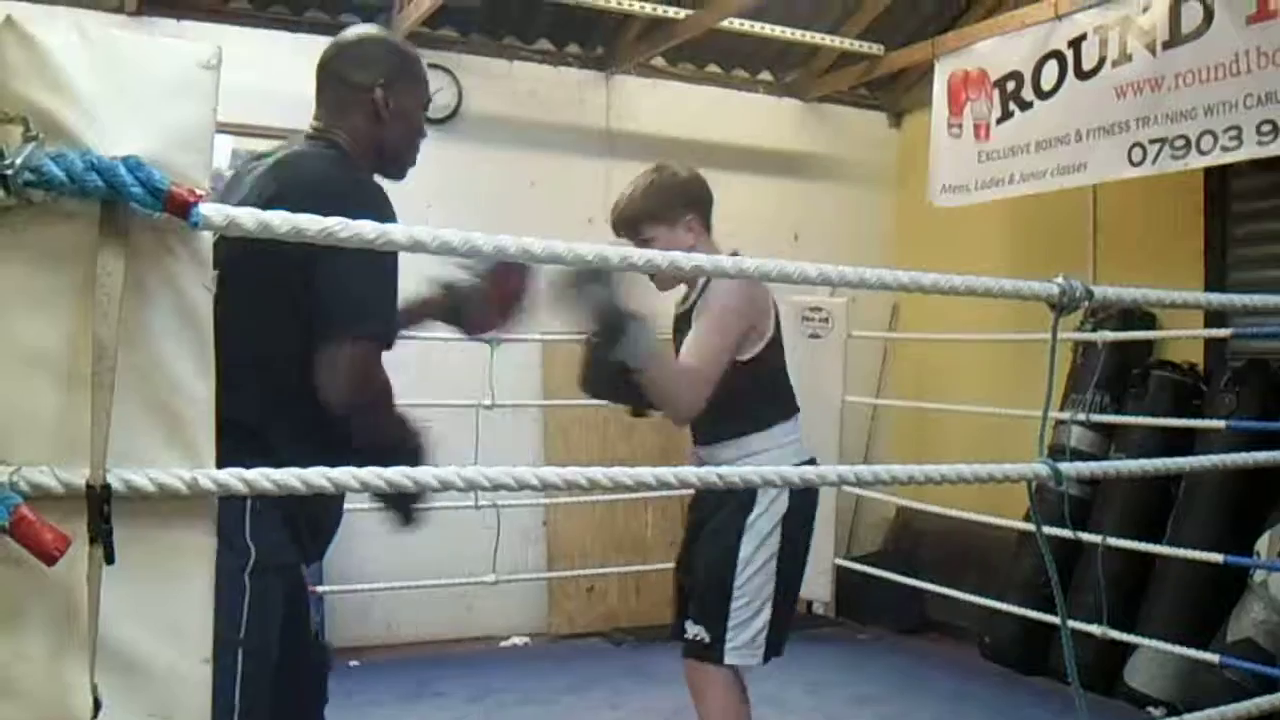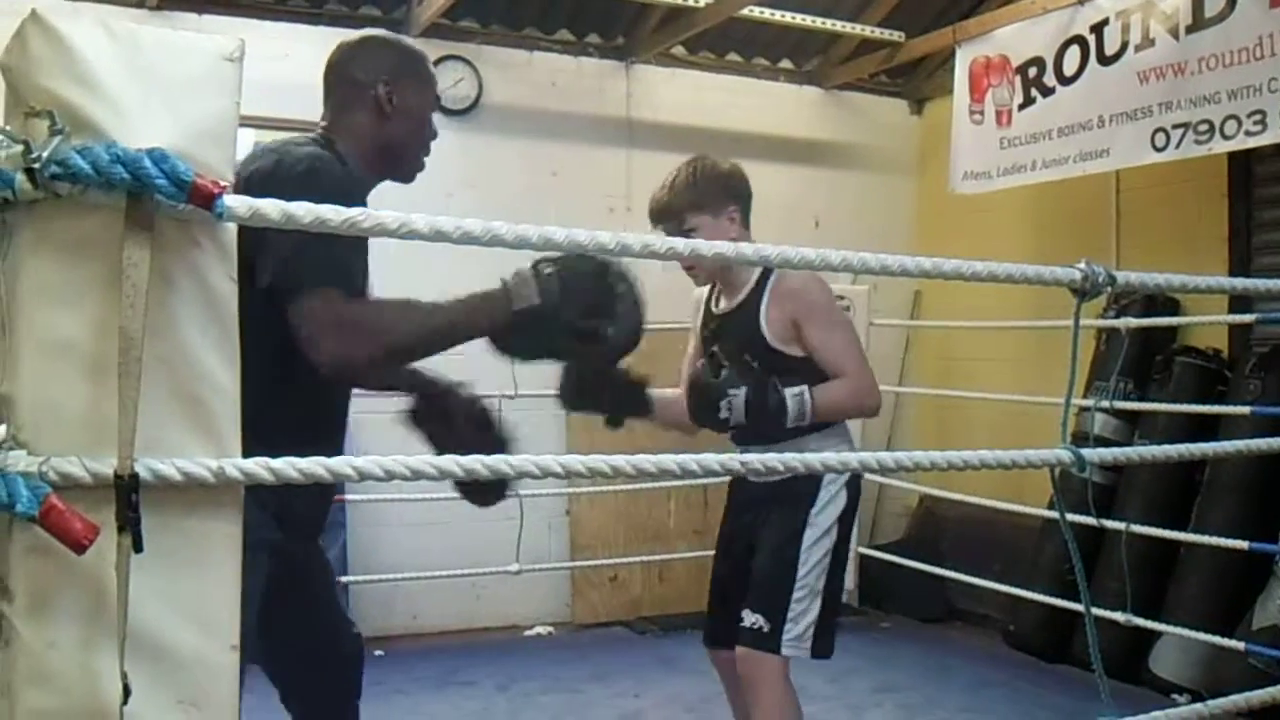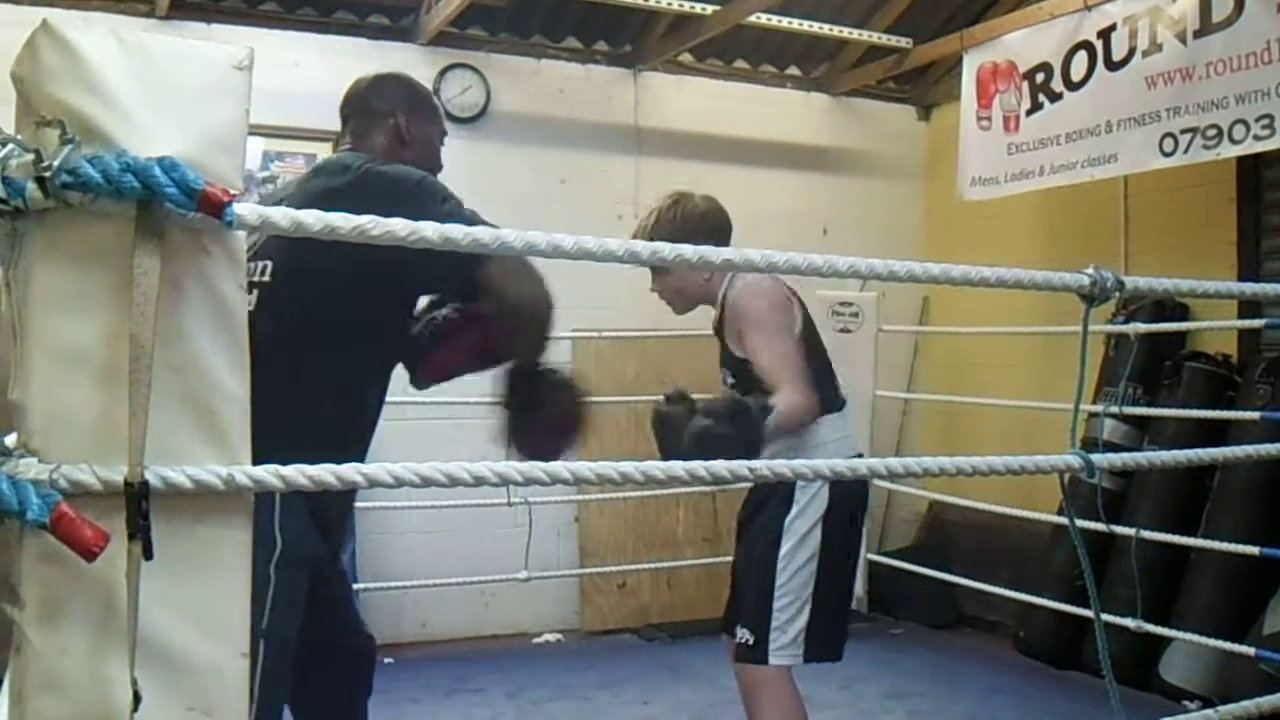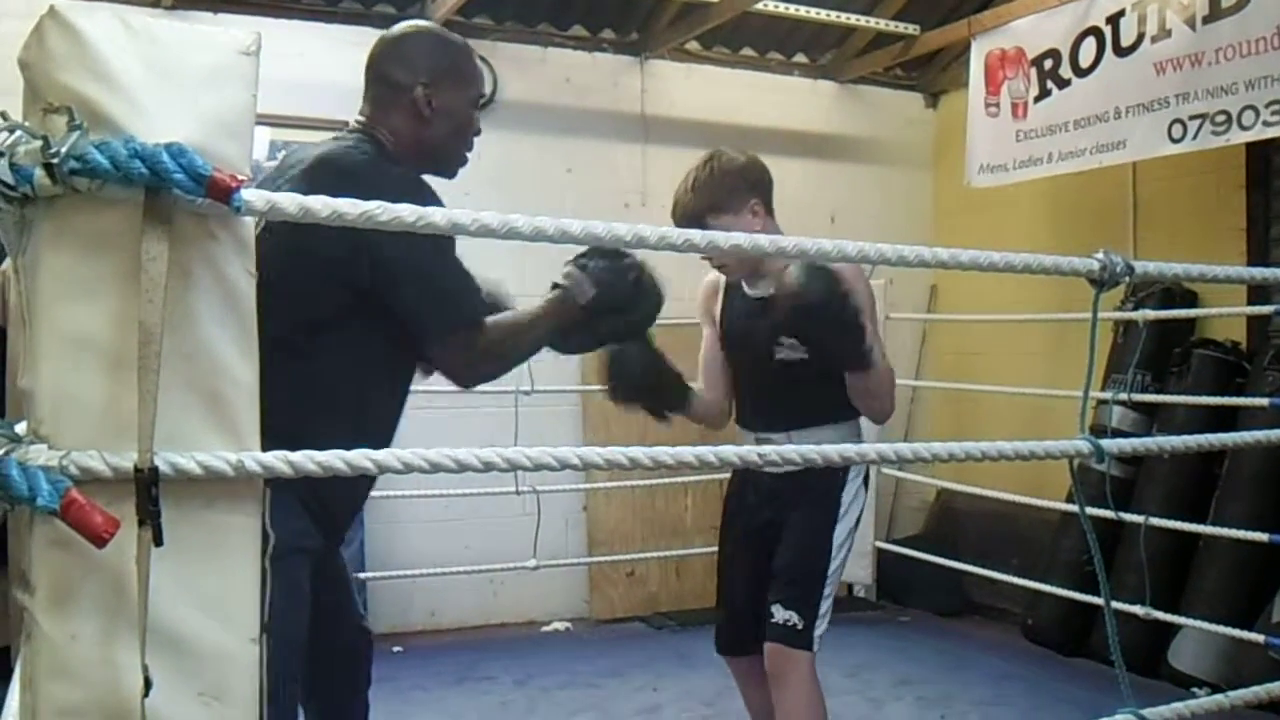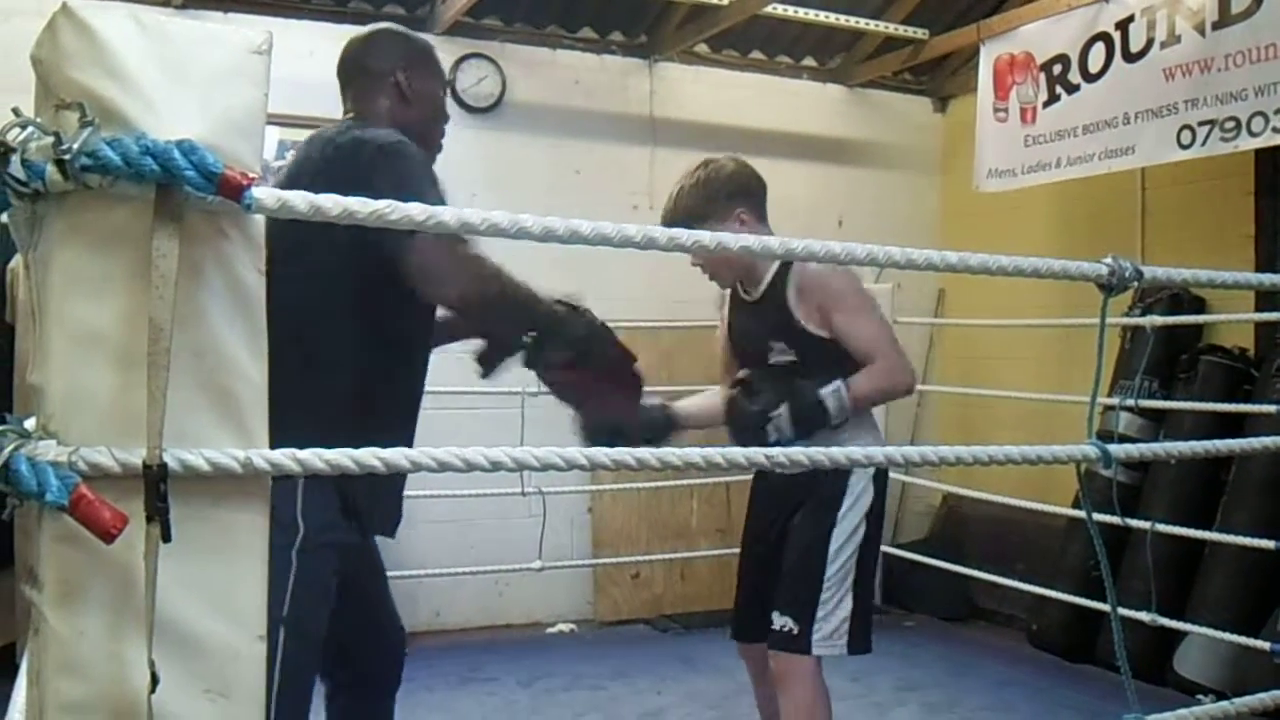
dt=0.7s
person 1, frame 1
left shoulder: (268, 174)
right shoulder: (349, 199)
right elbow: (344, 382)
left wrist: (433, 306)
right wrist: (400, 451)
left hip: (243, 490)
right hip: (243, 499)
person 1, frame 2
left shoulder: (308, 179)
right shoulder: (308, 180)
left elbow: (342, 347)
right elbow: (335, 337)
left wrist: (433, 394)
right wrist: (505, 303)
left hip: (270, 494)
person 1, frame 3
left shoulder: (304, 199)
right shoulder: (393, 190)
right elbow: (524, 296)
left wrist: (444, 343)
right wrist: (523, 358)
left hip: (280, 491)
right hip: (263, 492)
left knee: (342, 665)
person 1, frame 4
left shoulder: (312, 172)
right shoulder: (386, 192)
right elbow: (472, 353)
right wrist: (574, 301)
left hip: (289, 479)
right hip: (257, 487)
left knee: (340, 664)
person 1, frame 5
left shoulder: (325, 167)
right shoulder: (378, 156)
left elbow: (392, 316)
right elbow: (451, 273)
left wrist: (511, 327)
right wrist: (557, 325)
left hip: (322, 479)
right hip: (297, 477)
left knee: (371, 657)
person 2, frame 1
left shoulder: (733, 289)
right shoulder: (695, 294)
left elbow: (686, 400)
left wrist: (622, 326)
right wrist: (632, 385)
left hip: (764, 488)
right hip: (723, 485)
left knee: (711, 660)
right knee: (706, 655)
person 2, frame 2
left shoulder: (795, 287)
right shoulder: (706, 302)
left elbow: (864, 395)
right elbow: (693, 412)
left wrist: (770, 404)
right wrist: (630, 396)
left hip: (812, 483)
right hip: (754, 483)
left knee: (760, 655)
right knee: (727, 649)
person 2, frame 3
left shoulder: (753, 295)
right shoulder: (732, 306)
left elbow: (798, 402)
left wrist: (745, 428)
left hip: (814, 481)
right hip: (788, 481)
left knee: (763, 662)
right knee: (744, 647)
person 2, frame 4
left shoulder: (834, 279)
right shoulder: (718, 288)
left elbow: (880, 407)
right elbow: (717, 406)
left wrist: (850, 347)
right wrist: (661, 387)
left hip: (825, 477)
right hip: (755, 478)
left knee: (786, 651)
right knee: (739, 648)
person 2, frame 5
left shoulder: (815, 276)
right shoulder: (739, 293)
left elbow: (897, 374)
right elbow: (739, 393)
left wrist: (815, 405)
right wrist: (659, 419)
left hip: (839, 475)
right hip: (782, 477)
left knee: (793, 653)
right knee: (755, 642)
